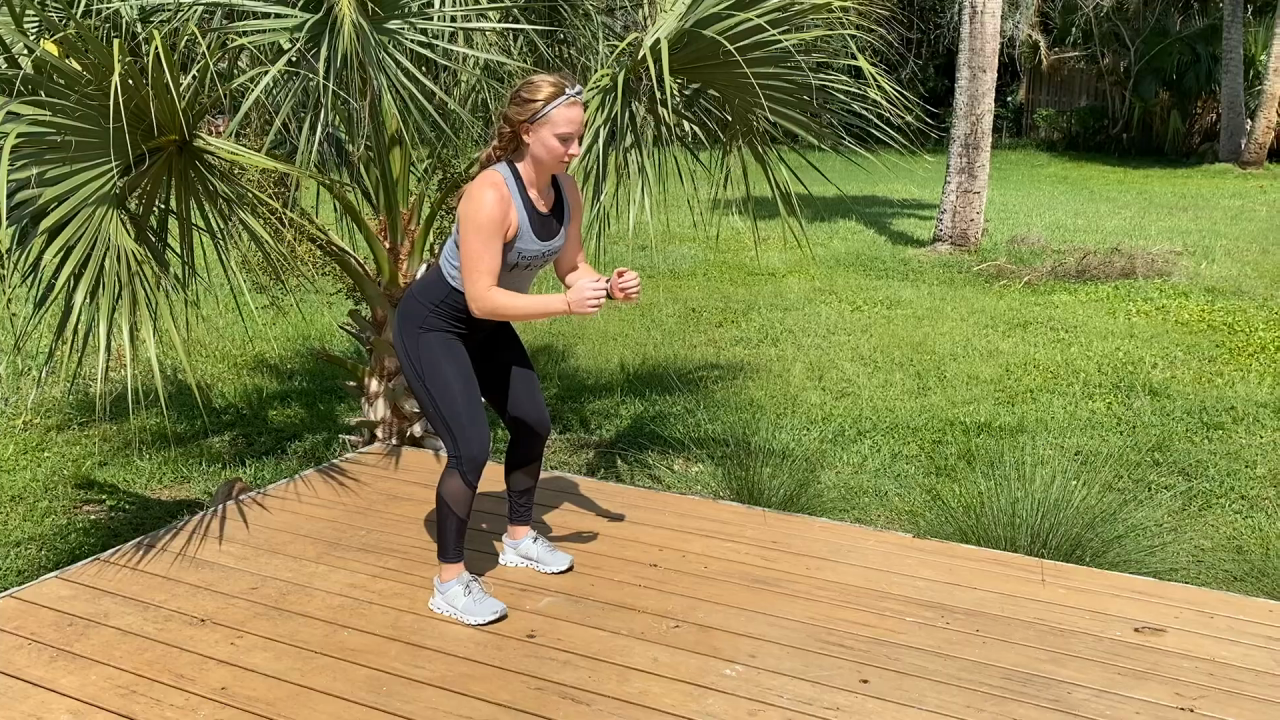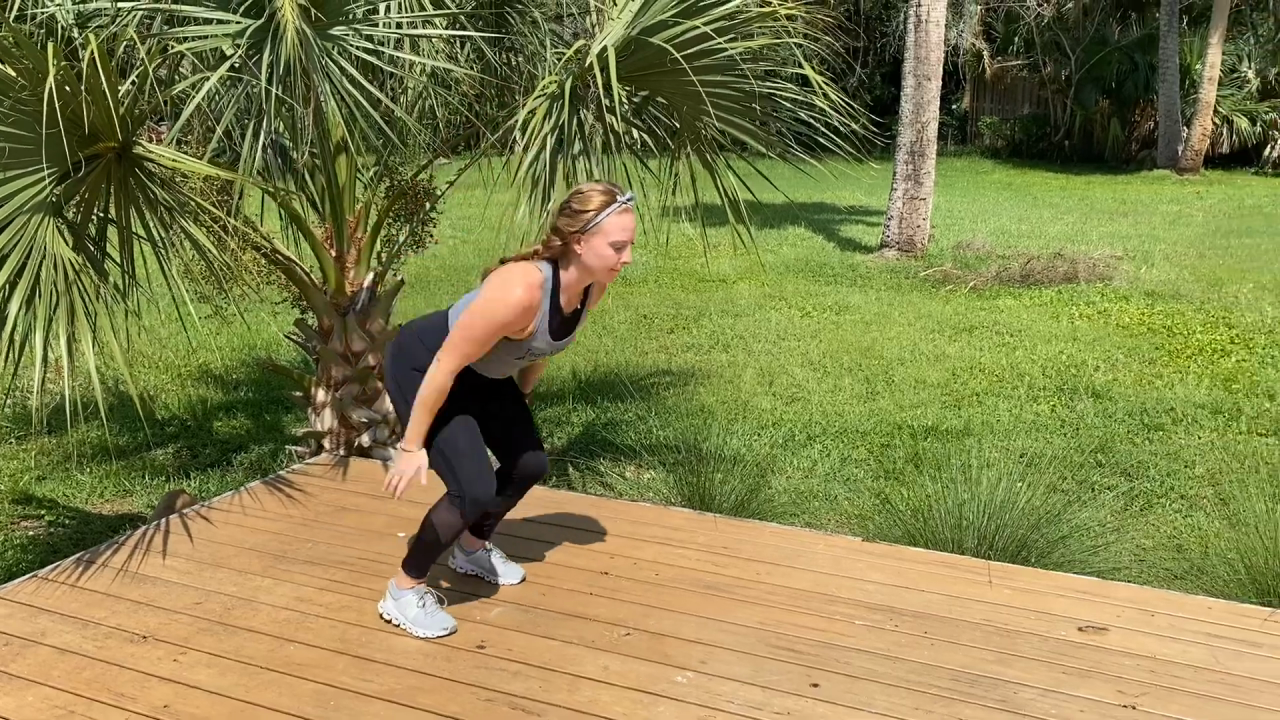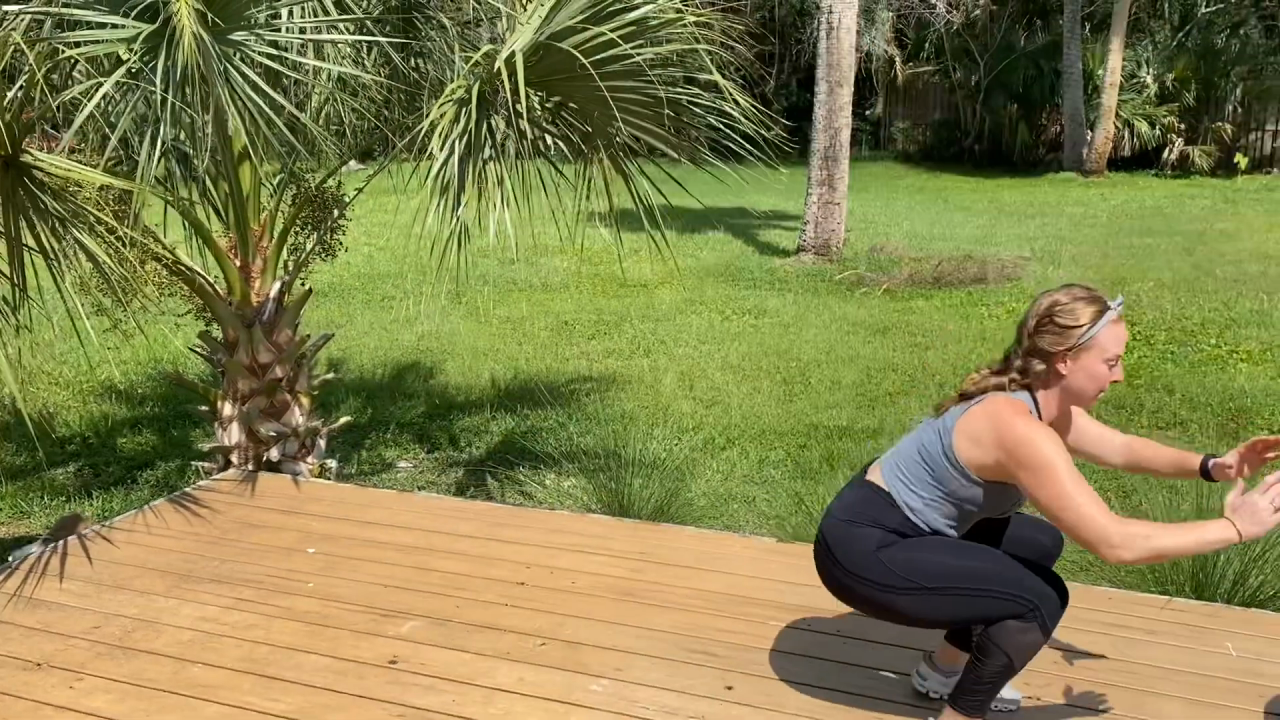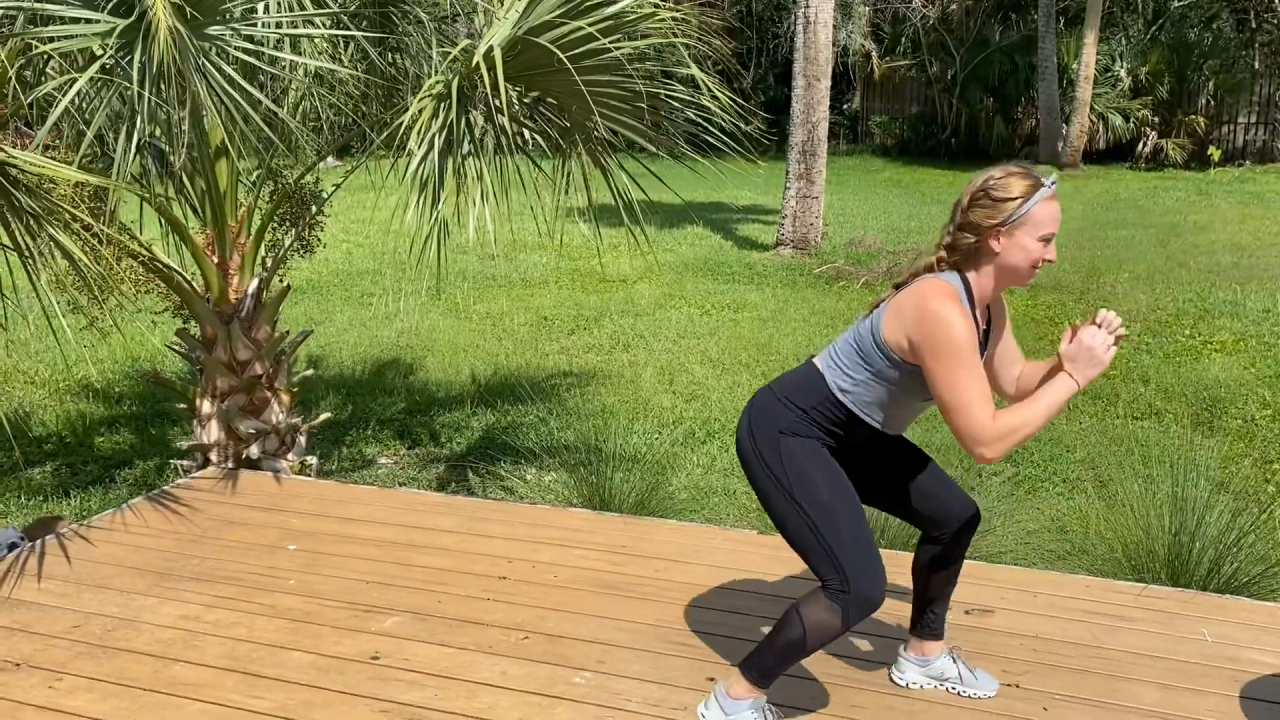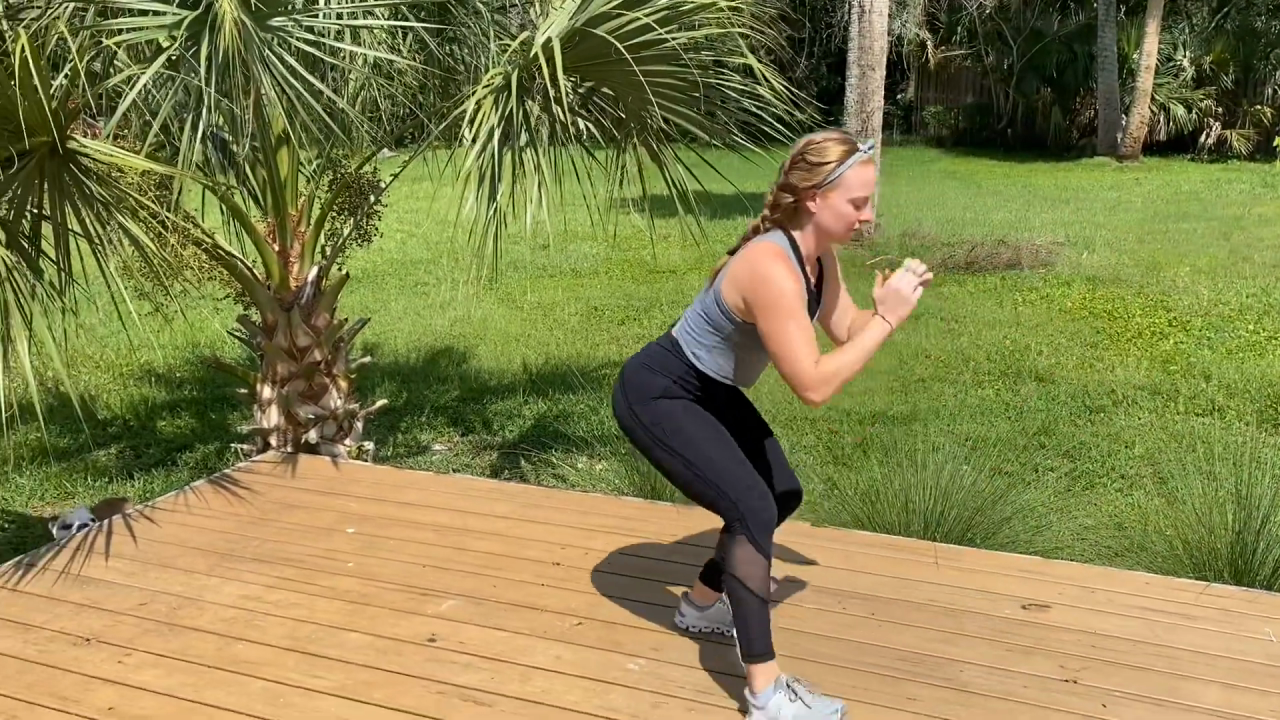
dt=1s
person 1, frame 1
left shoulder: (565, 191)
right shoulder: (490, 196)
left elbow: (572, 268)
right elbow: (481, 298)
left wrist: (609, 287)
right wrist: (567, 304)
left hip: (486, 325)
right hip: (433, 324)
left knee: (534, 423)
right knee: (471, 447)
left ankle: (519, 537)
right ankle: (449, 582)
person 1, frame 2
left shoulder: (590, 280)
right shoulder: (519, 292)
right elbow: (445, 366)
left wrist: (522, 388)
right wrist: (412, 444)
left hip: (485, 369)
right hip: (419, 363)
left knee: (530, 464)
right knee: (474, 486)
left ankle: (471, 547)
right ankle: (403, 591)
person 1, frame 3
left shoulder: (1043, 397)
right shoulder: (1018, 428)
left elbow: (1118, 447)
right elbow: (1114, 542)
left wrist: (1210, 465)
right wrist: (1234, 528)
left hip: (904, 526)
right hip: (861, 551)
left knee: (1042, 547)
right knee: (1041, 599)
left ankle: (943, 668)
person 1, frame 4
left shoulder: (984, 295)
right shoulder: (941, 309)
left elbow: (1012, 381)
right elbow: (985, 440)
left wrist: (1066, 359)
right wrist: (1074, 376)
left hip: (843, 429)
right hip: (782, 431)
left knee: (954, 517)
right knee: (858, 587)
left ankle: (924, 656)
person 1, frame 5
left shoulder: (815, 254)
right shoulder: (772, 268)
left elbow: (847, 332)
right elbow: (814, 385)
left wrist: (890, 305)
right wrist: (888, 318)
left hip: (704, 388)
right hip: (653, 394)
left knee: (782, 492)
right knee: (753, 510)
left ankle: (704, 603)
